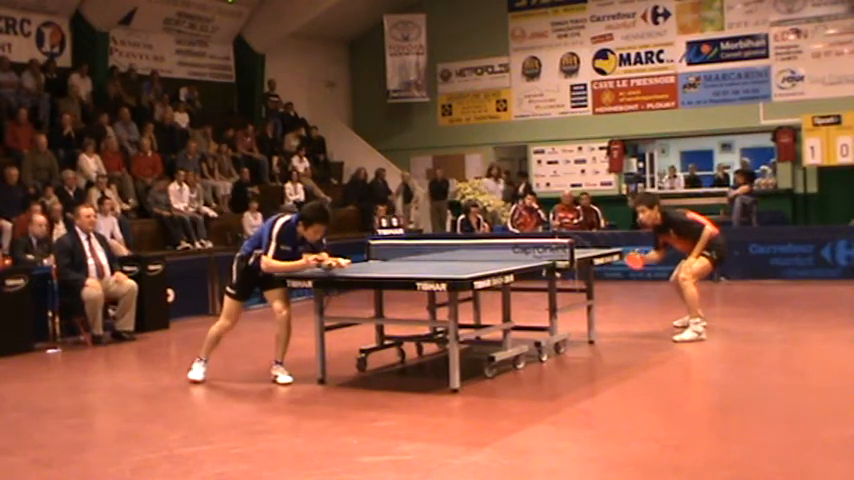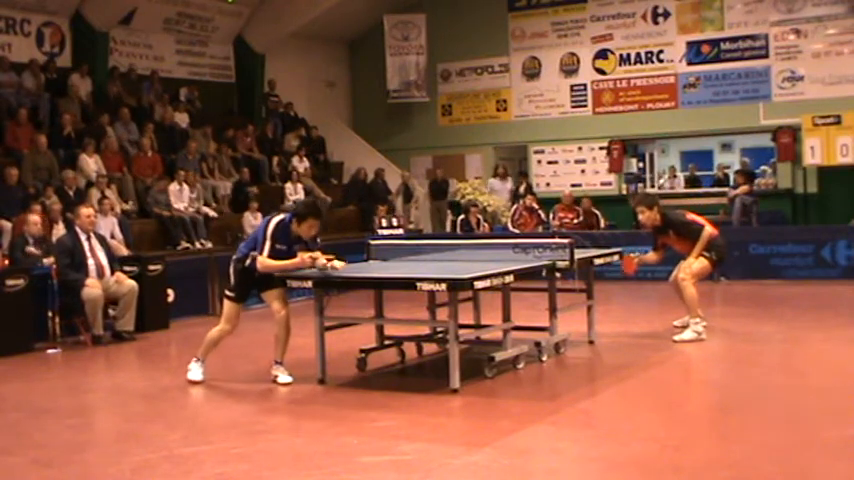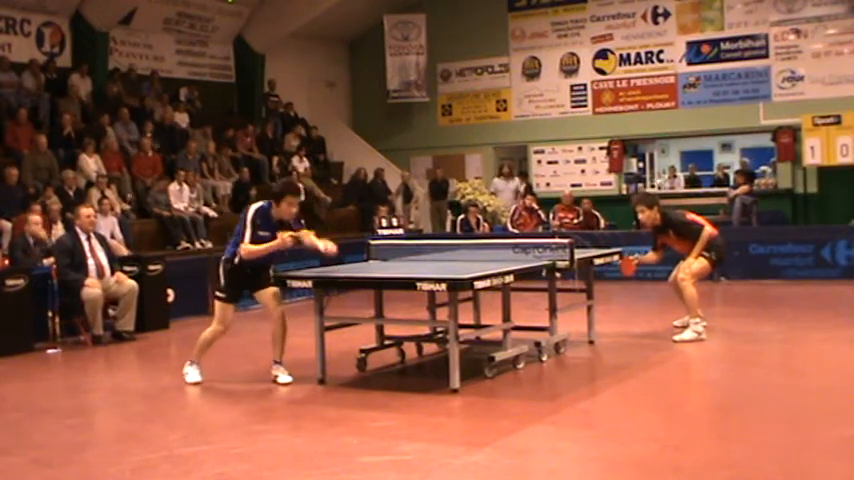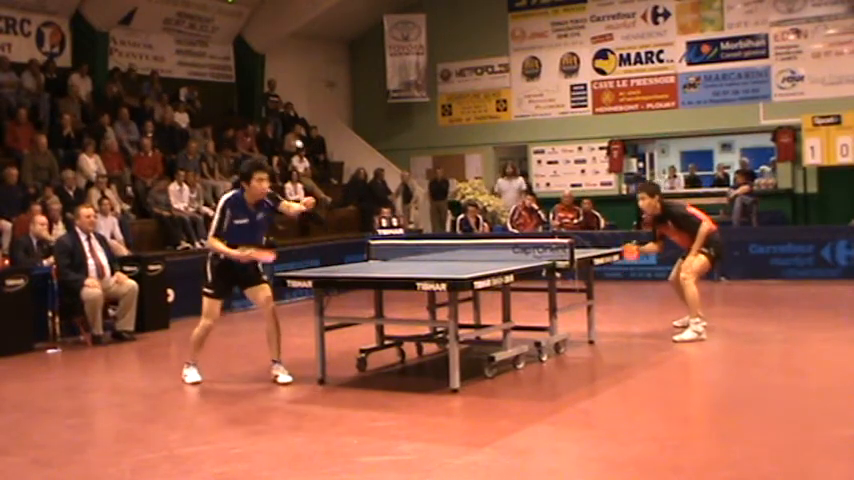
dt=0.3s
person 1, frame 1
left shoulder: (314, 230)
right shoulder: (280, 225)
left elbow: (320, 255)
right elbow: (266, 264)
left wrist: (332, 261)
right wrist: (302, 264)
left hip: (274, 270)
right hip: (248, 265)
left knee: (283, 313)
right knee: (227, 322)
left ankle: (278, 366)
right ankle: (201, 362)
person 1, frame 2
left shoulder: (307, 230)
right shoulder: (274, 225)
left elbow: (315, 255)
right elbow: (262, 264)
left wrist: (328, 263)
right wrist: (297, 263)
left hip: (270, 271)
right hip: (245, 267)
left knee: (282, 313)
right knee: (227, 326)
left ankle: (278, 367)
right ankle: (198, 361)
person 1, frame 3
left shoulder: (290, 215)
right shoulder: (256, 212)
left elbow: (305, 237)
right elbow: (245, 251)
left wrist: (320, 244)
right wrist: (278, 244)
left hip: (260, 268)
right hip: (234, 267)
left knee: (278, 312)
right knee: (220, 326)
left ankle: (278, 366)
right ankle: (193, 364)
person 1, frame 4
left shoulder: (266, 197)
right shoulder: (228, 202)
left elbow: (287, 207)
right elbow: (211, 239)
left wrist: (303, 206)
right wrist: (234, 254)
left hip: (250, 263)
right hip: (222, 264)
left knee: (270, 309)
right knee: (209, 320)
left ankle: (276, 365)
right ankle: (190, 365)
person 2, frame 1
left shoulder: (675, 218)
right shoulder: (658, 227)
left elbow: (707, 230)
right elbow: (659, 253)
left wrist: (693, 257)
right wrist: (643, 258)
left hip: (713, 247)
right hip: (698, 249)
left knee: (685, 277)
right knee: (676, 280)
left ankle: (697, 328)
right ankle: (696, 316)
person 2, frame 2
left shoulder: (674, 220)
right shoulder: (657, 228)
left elbow: (707, 231)
right elbow: (658, 255)
left wrist: (692, 257)
right wrist: (640, 259)
left hip: (712, 247)
right hip: (697, 250)
left knee: (685, 277)
right knee: (676, 280)
left ankle: (697, 328)
right ankle: (696, 316)
person 2, frame 3
left shoulder: (675, 220)
right shoulder: (657, 228)
left elbow: (706, 231)
right elbow: (657, 255)
left wrist: (692, 257)
right wrist: (639, 260)
left hip: (712, 247)
right hip: (696, 250)
left knee: (684, 277)
right knee: (675, 280)
left ankle: (696, 328)
right ankle: (696, 316)
person 2, frame 4
left shoulder: (674, 211)
right shoulder: (656, 218)
left elbow: (704, 227)
right elbow: (657, 245)
left wrist: (691, 255)
right wrist: (639, 250)
left hip: (709, 243)
right hip: (695, 245)
left knee: (686, 277)
right knee: (674, 280)
left ankle: (697, 328)
right ankle: (696, 316)
person 3, frame 1
left shoulder: (100, 238)
right shoulder: (65, 242)
left elbow: (112, 260)
right elbow: (63, 271)
left wrist: (117, 271)
right wrist: (85, 280)
left hip: (108, 280)
right hip: (84, 285)
left knee: (130, 286)
right knee: (95, 294)
left ankle: (122, 329)
right ankle: (97, 334)
person 3, frame 2
left shoulder: (99, 238)
right shoulder: (65, 242)
left elbow: (112, 260)
right elbow: (63, 272)
left wrist: (117, 271)
right wrist: (85, 280)
left hip: (108, 280)
right hip: (84, 284)
left knee: (131, 286)
right knee: (95, 294)
left ankle: (122, 329)
right ankle: (97, 334)
person 3, frame 3
left shoulder: (100, 238)
right shoulder: (65, 241)
left elbow: (112, 260)
right elbow: (63, 271)
left wrist: (117, 271)
right wrist: (84, 280)
left hip: (108, 280)
right hip: (84, 284)
left knee: (131, 286)
right knee: (95, 294)
left ankle: (122, 329)
right ankle: (97, 334)
person 3, frame 4
left shoulder: (100, 238)
right shoulder: (65, 242)
left elbow: (112, 261)
right elbow: (63, 272)
left wrist: (117, 272)
right wrist: (84, 280)
left hip: (108, 281)
right hip: (84, 284)
left knee: (131, 286)
right knee: (95, 294)
left ankle: (122, 329)
right ankle: (97, 334)
